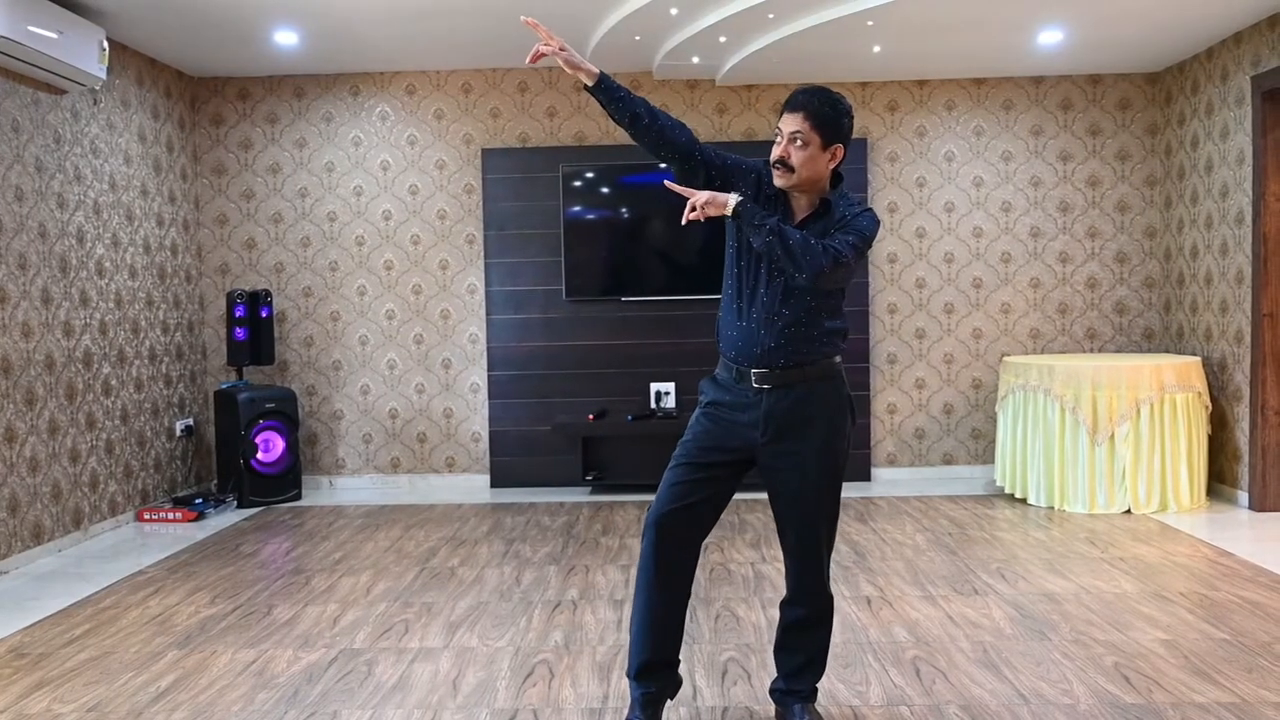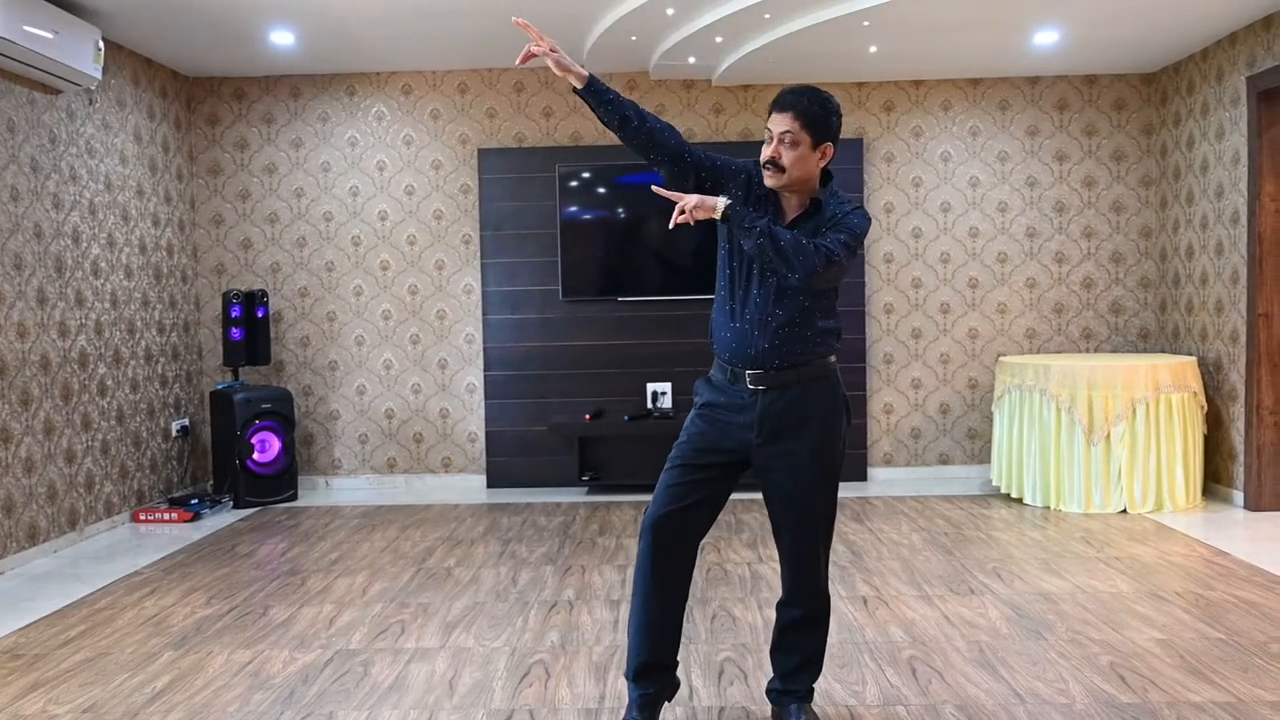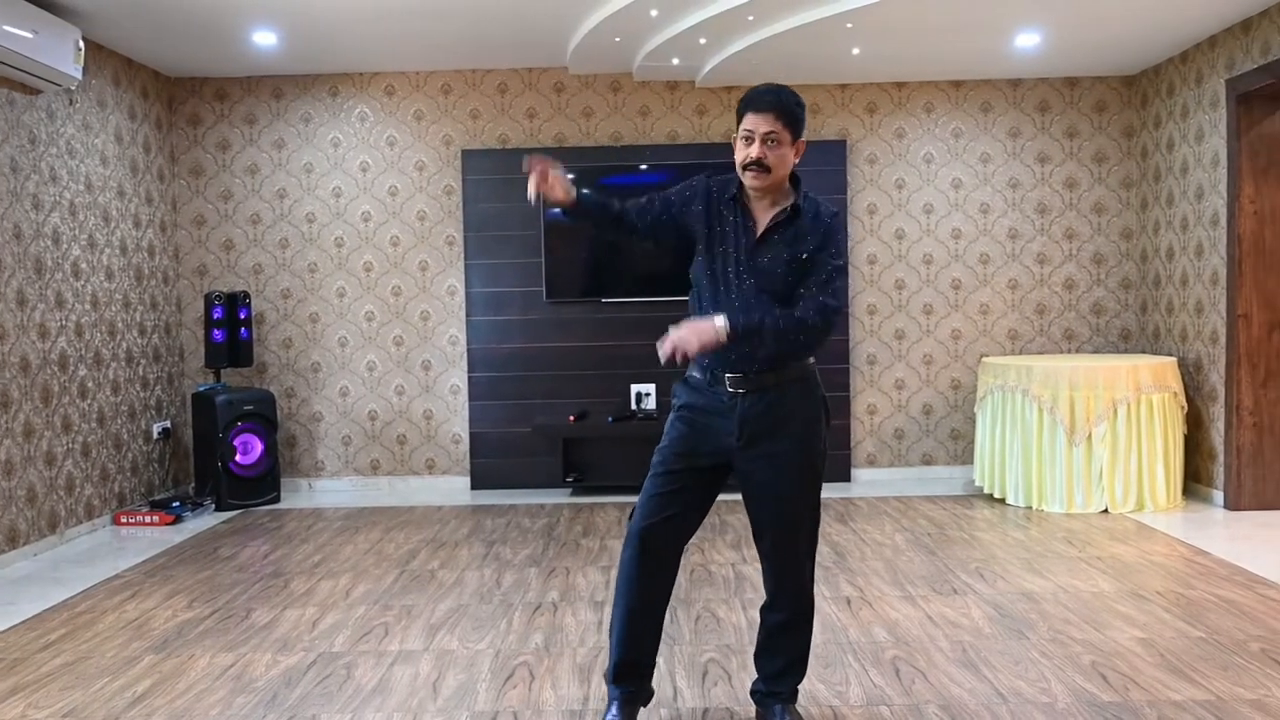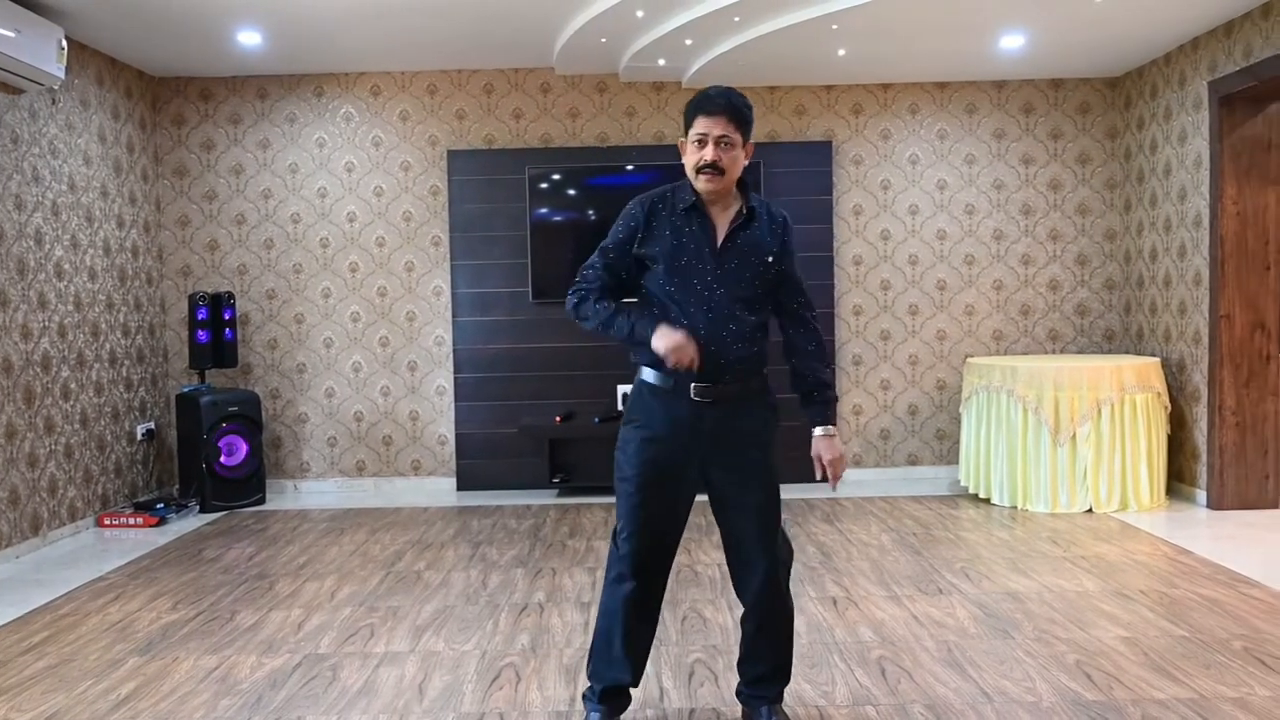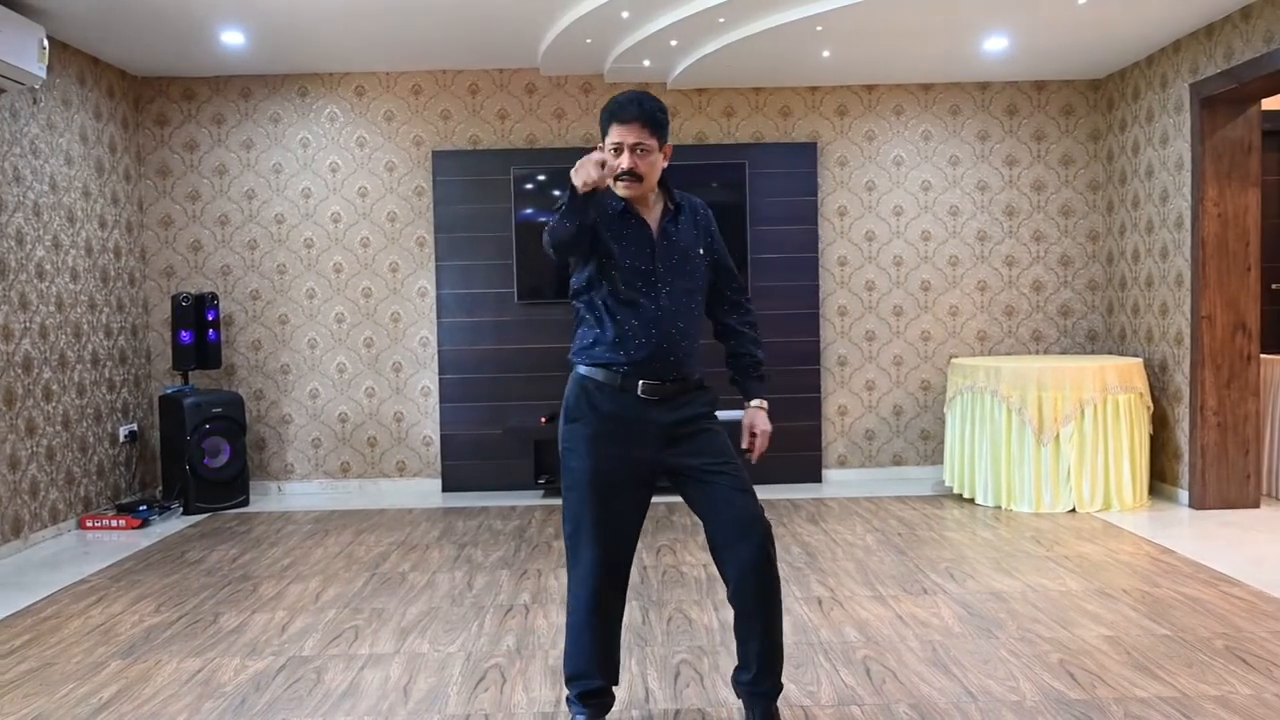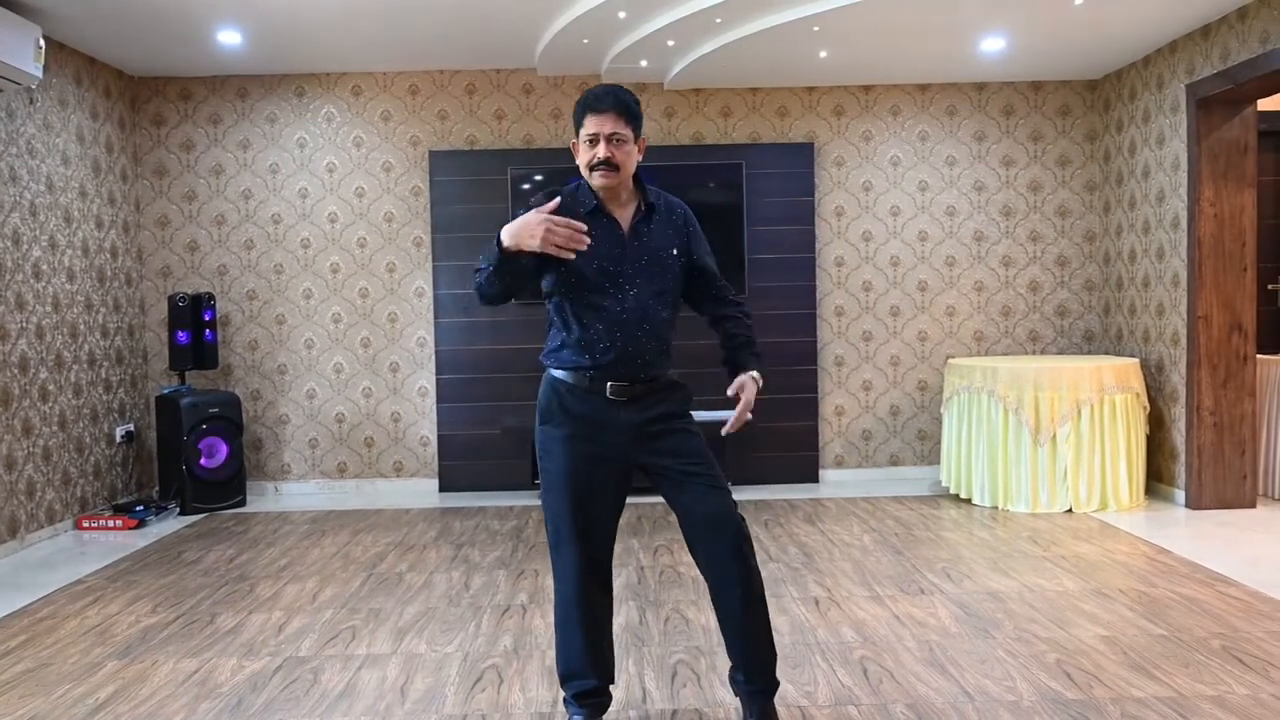
dt=0.3s
person 1, frame 1
left shoulder: (855, 221)
right shoulder: (749, 183)
left elbow: (811, 265)
right elbow: (668, 137)
left wrist: (737, 209)
right wrist: (589, 74)
left hip: (807, 402)
right hip: (731, 392)
left knee: (807, 553)
right knee: (668, 524)
person 1, frame 2
left shoulder: (846, 219)
right shoulder: (741, 184)
left elbow: (804, 266)
right elbow: (658, 141)
left wrist: (725, 212)
right wrist: (577, 77)
left hip: (804, 403)
right hip: (726, 394)
left knee: (804, 554)
right knee: (664, 528)
person 1, frame 3
left shoulder: (823, 226)
right shoulder: (706, 199)
left elbow: (815, 319)
right elbow: (627, 215)
left wrist: (723, 326)
right wrist: (570, 195)
left hip: (783, 407)
right hip: (704, 400)
left knee: (787, 559)
right knee: (649, 538)
person 1, frame 4
left shoulder: (772, 227)
right shoulder: (647, 215)
left elbow: (799, 328)
right elbow: (584, 299)
left wrist: (823, 420)
right wrist: (648, 333)
left hip: (742, 413)
right hip: (660, 410)
left knee: (763, 561)
right knee: (637, 559)
person 1, frame 5
left shoulder: (696, 218)
right shoulder: (591, 213)
left elbow: (731, 309)
right elbow: (559, 244)
left wrist: (755, 396)
right wrist: (580, 193)
left hip: (684, 406)
right hip: (603, 407)
left knee: (749, 540)
right knee: (597, 559)
person 1, frame 6
left shoulder: (672, 216)
right shoulder: (554, 215)
left elbow: (719, 299)
right elbow: (489, 293)
left wrist: (747, 365)
right wrist: (511, 242)
left hip: (659, 404)
right hip: (576, 409)
left knee: (725, 539)
right knee: (580, 559)
